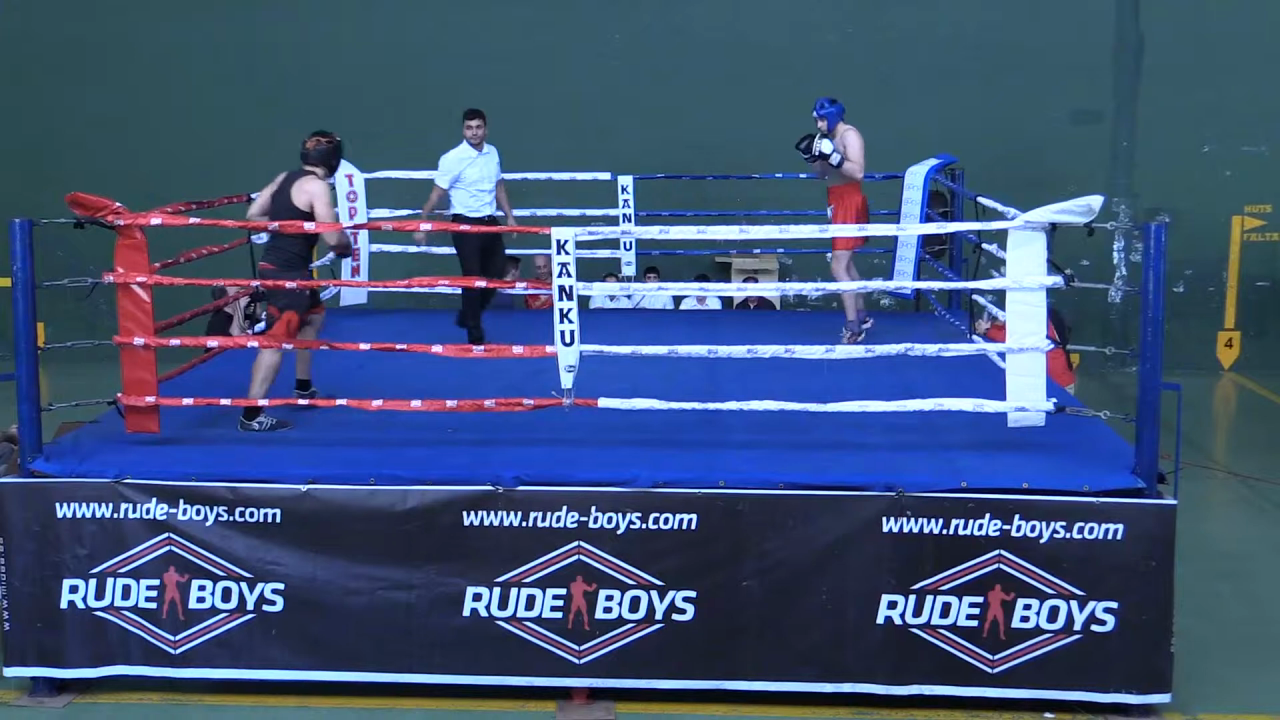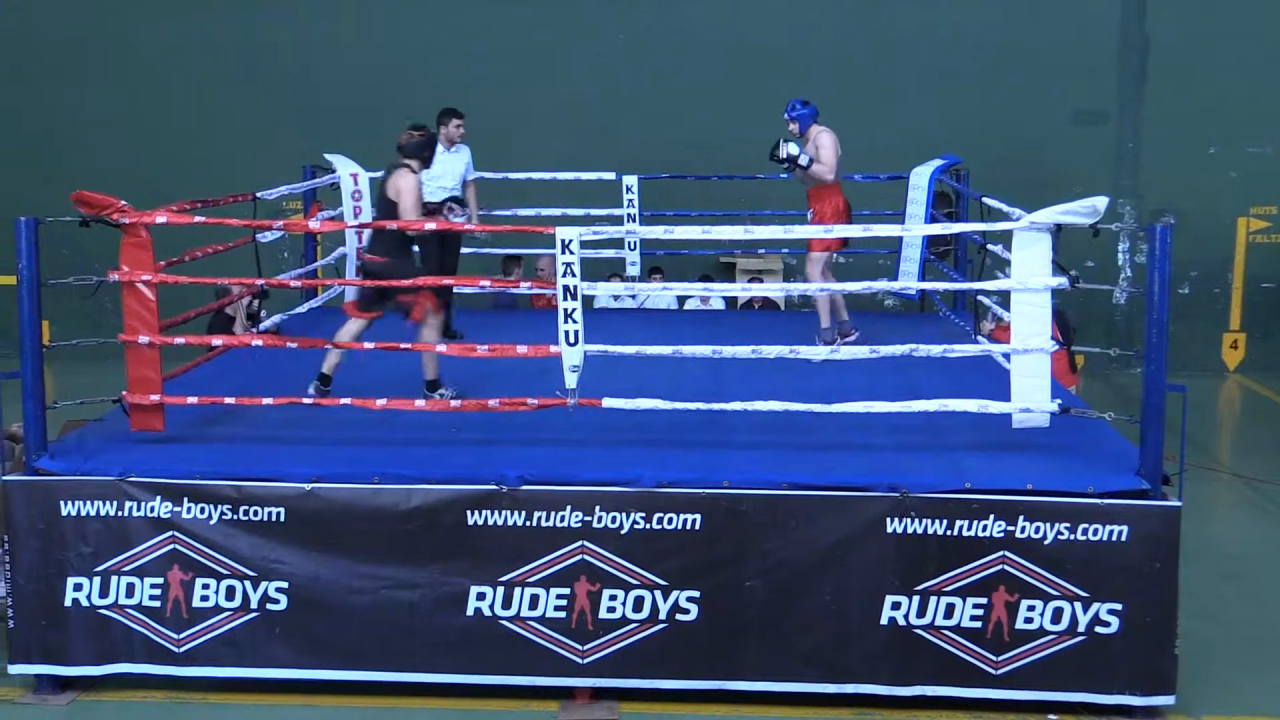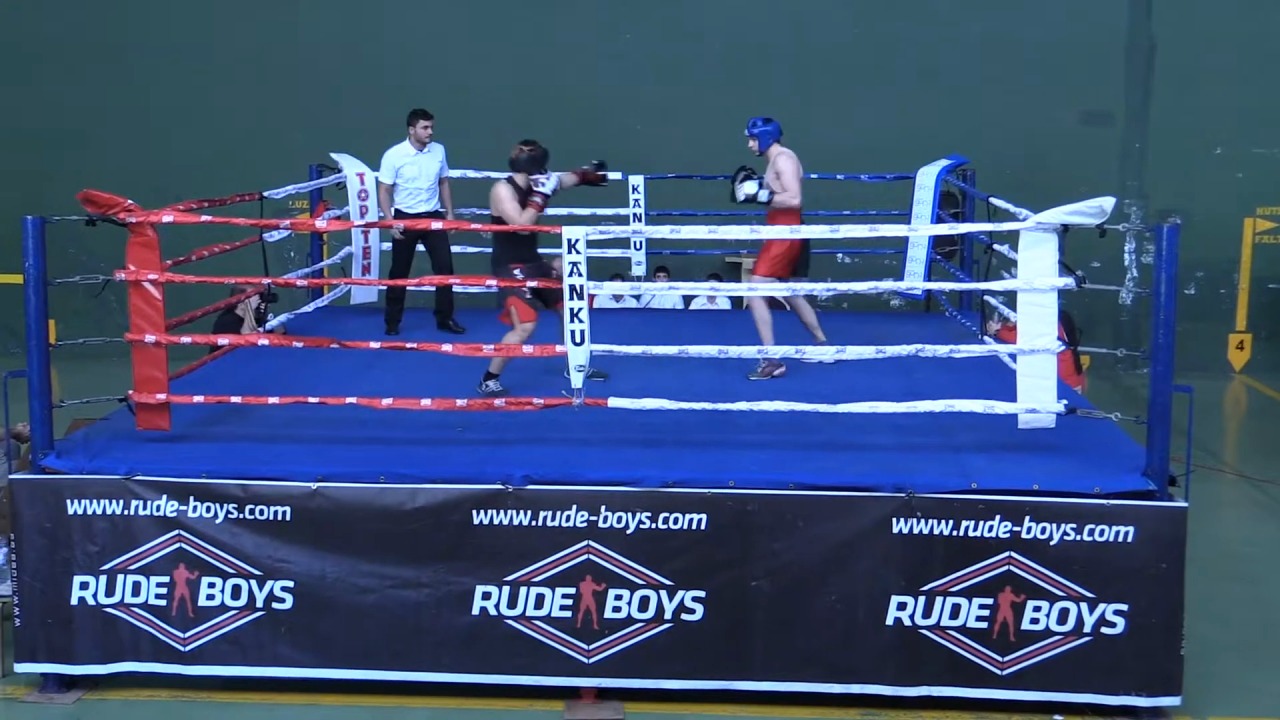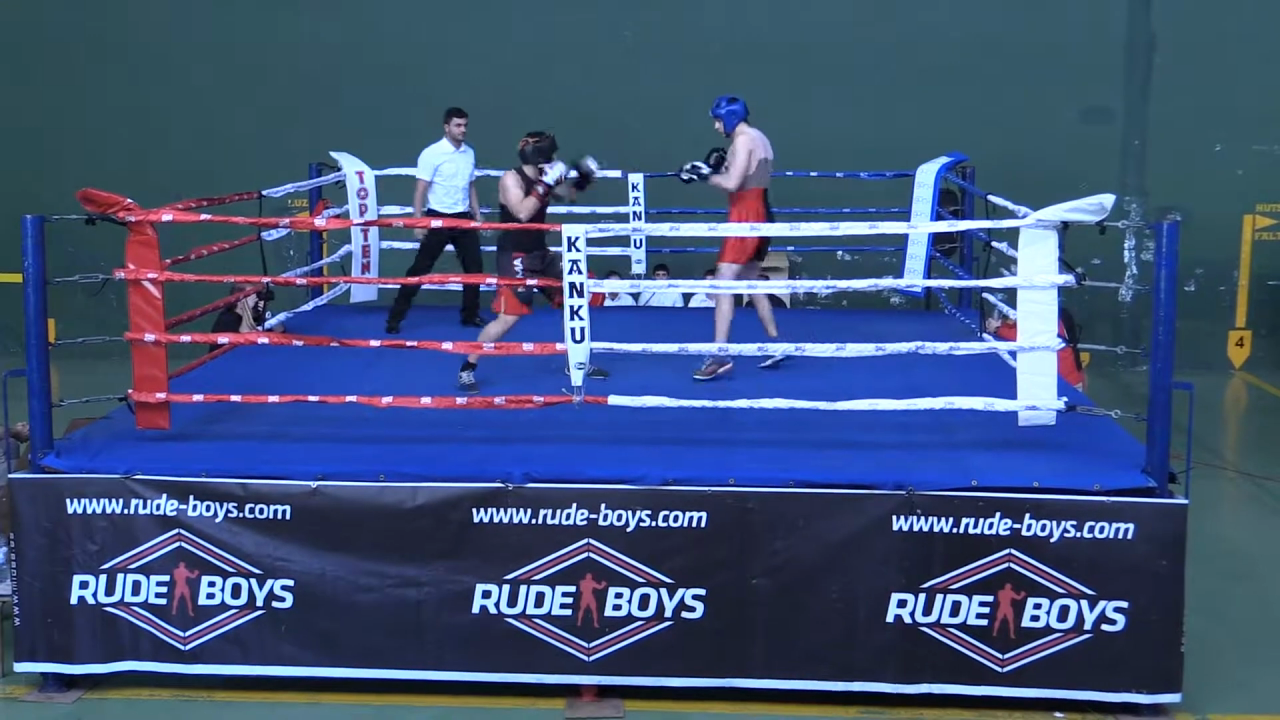
dt=0.5s
person 1, frame 1
left shoulder: (284, 178)
right shoulder: (317, 186)
left elbow: (254, 214)
right elbow: (332, 238)
right wrist: (347, 245)
left hip: (275, 264)
right hip: (288, 271)
left knee: (314, 317)
right knee: (277, 341)
left ankle: (304, 389)
right ankle: (251, 415)
person 1, frame 2
left shoulder: (396, 174)
right shoulder: (407, 180)
right elbow: (411, 227)
left hip: (375, 258)
right hip: (393, 262)
left knee: (359, 320)
right knee: (432, 316)
left ankle: (321, 383)
right ankle: (433, 387)
person 1, frame 3
left shoulder: (529, 185)
right shoulder: (503, 190)
left elbow: (561, 180)
right elbow: (523, 227)
left wrist: (585, 175)
right wrist: (541, 194)
left hip: (532, 261)
right hip: (511, 268)
right knee: (525, 326)
right ankle: (489, 380)
person 1, frame 4
left shoulder: (539, 177)
right shoulder: (510, 179)
left elbow: (570, 194)
right elbow: (524, 213)
left wrist: (583, 177)
right wrist: (545, 182)
left hip: (539, 253)
right hip: (515, 257)
right knee: (507, 318)
right ankle: (466, 369)
person 2, frame 1
left shoulder: (850, 135)
right shoulder: (832, 138)
left elbow: (857, 172)
right elbow: (822, 171)
left wrist: (832, 156)
right wrist: (812, 154)
left hip: (850, 205)
right hip: (838, 205)
left knee: (838, 267)
right knee: (845, 263)
left ankle: (853, 328)
right ankle: (860, 316)
person 2, frame 2
left shoulder: (824, 137)
right shoulder: (808, 141)
left elbow: (828, 173)
left wrist: (800, 159)
right wrist: (790, 162)
left hip: (830, 209)
right hip: (820, 210)
left knee: (813, 272)
right knee: (822, 271)
left ankle: (827, 335)
right ankle: (845, 328)
person 2, frame 3
left shoulder: (783, 159)
right shoulder: (776, 159)
left elbow: (794, 200)
left wrist: (759, 195)
right wrist: (754, 185)
left knee: (755, 295)
right knee: (792, 295)
left ankle: (772, 359)
right ankle: (823, 346)
person 2, frame 4
left shoulder: (743, 140)
right shoulder: (757, 138)
left elbow: (731, 183)
left wrist: (702, 173)
right wrist: (723, 164)
left hip: (746, 215)
right hip: (758, 214)
left ankle: (719, 356)
person 3, frame 1
left shoulder: (493, 152)
right shoulder: (452, 158)
right elbow: (437, 194)
left wrist: (509, 216)
left hip: (490, 223)
right hip: (466, 225)
left knee: (494, 277)
right knee: (472, 280)
left ankle: (467, 318)
right ankle: (475, 335)
person 3, frame 2
left shoulder: (464, 152)
left elbow: (469, 185)
left wrist: (473, 215)
left hip: (455, 220)
left knee: (449, 273)
right knee: (431, 271)
left ankle: (444, 323)
person 3, frame 3
left shoulder: (439, 151)
right shoulder: (393, 155)
right elbow: (383, 191)
left wrist: (449, 213)
right wrist: (390, 221)
left hip: (433, 217)
right hip: (405, 219)
left knee: (444, 267)
right knee: (399, 272)
left ankle: (445, 318)
right ankle: (392, 321)
person 3, frame 4
left shoulder: (469, 153)
right shoulder: (432, 154)
right elbow: (421, 190)
left wrist: (477, 212)
right wrist: (419, 221)
left hip: (464, 217)
right hip: (439, 218)
left knee: (475, 267)
right knee: (420, 268)
left ankle: (470, 314)
right ankle: (396, 317)
